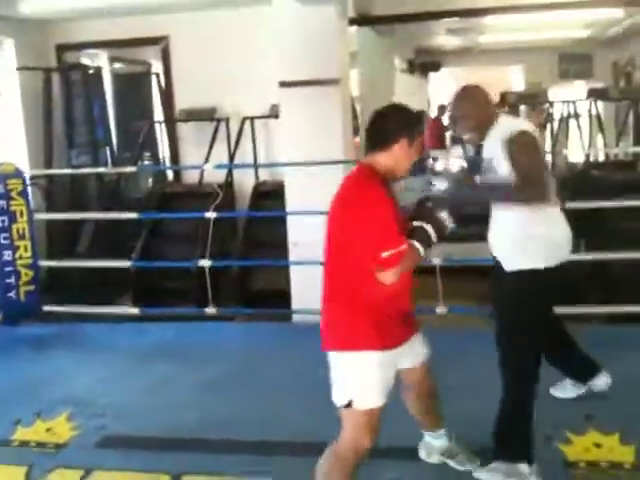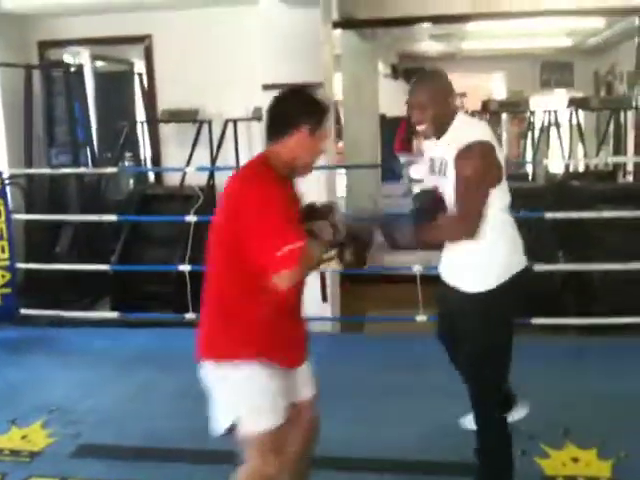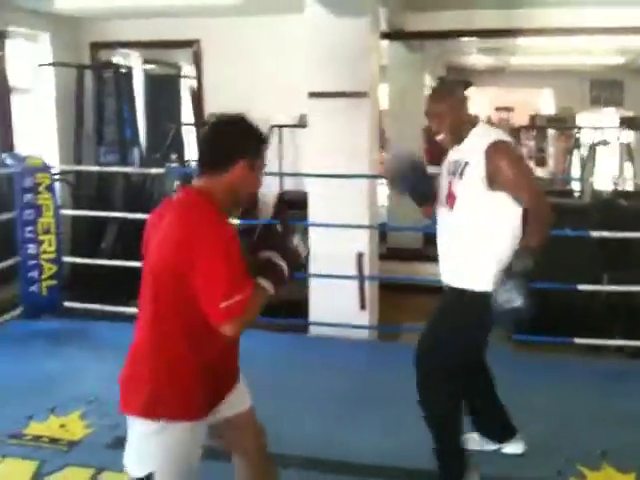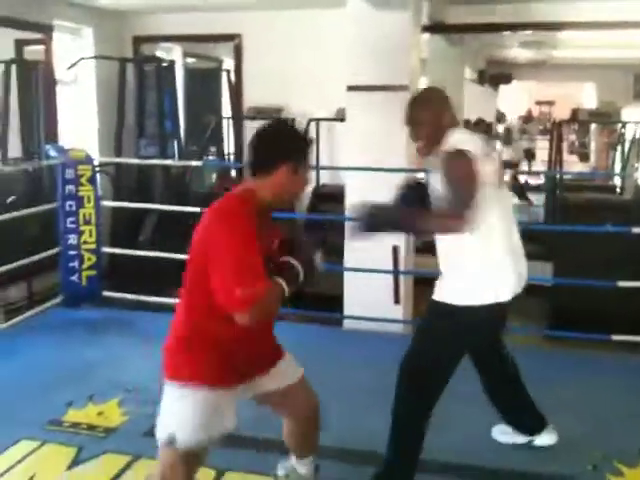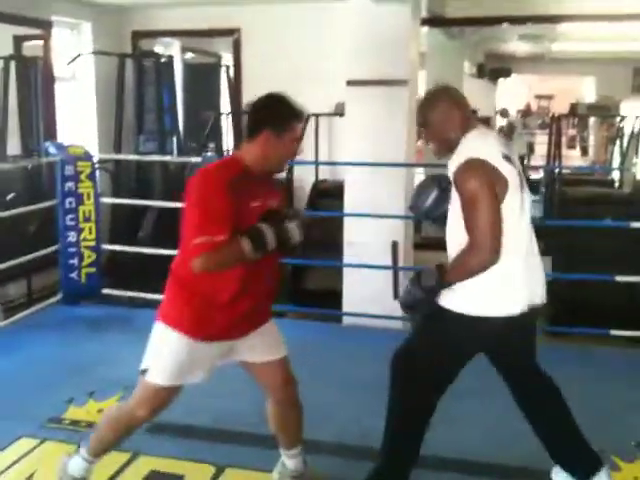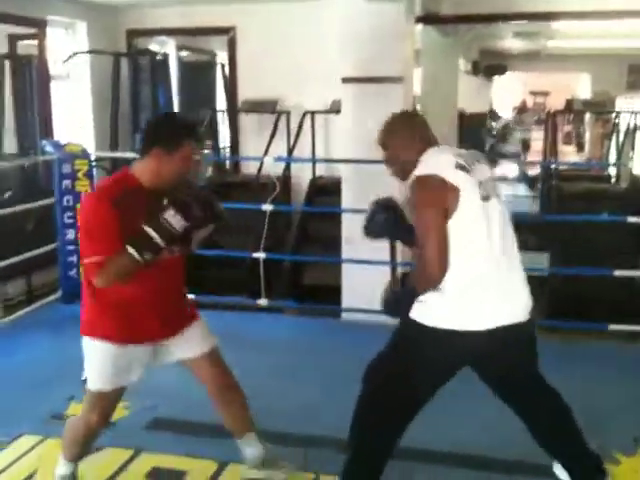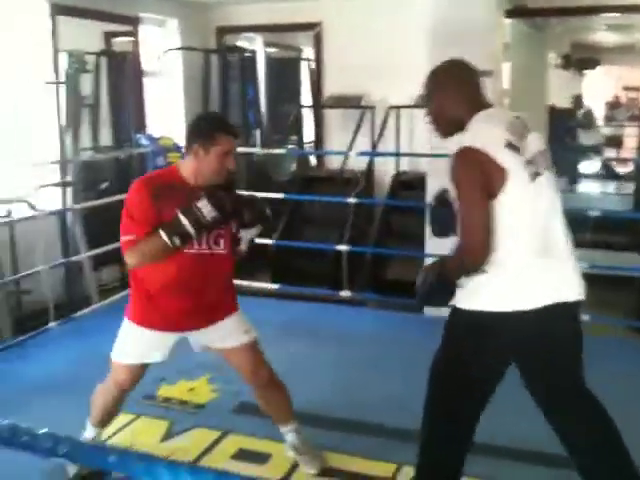
dt=0.4s
person 1, frame 1
left shoulder: (516, 137)
right shoulder: (491, 141)
left elbow: (536, 191)
left wrist: (491, 192)
left hip: (536, 255)
right hip: (515, 254)
left knee: (516, 344)
right knee: (534, 324)
right ankle: (588, 373)
person 1, frame 2
left shoulder: (472, 148)
right shoulder: (441, 139)
left elbow: (466, 225)
left hip: (489, 274)
right hip: (461, 269)
left knee: (483, 372)
right knee: (451, 336)
right ankle: (504, 405)
person 1, frame 3
left shoulder: (496, 151)
right shoulder: (457, 152)
left elbow: (538, 209)
right elbow: (441, 202)
left wrist: (521, 263)
right wrist: (417, 184)
left hip: (480, 282)
right hip: (462, 278)
left knee: (433, 361)
right knee: (463, 358)
right ankle: (499, 432)
person 1, frame 4
left shoulder: (456, 156)
right shoulder: (468, 148)
left elbow: (457, 219)
left wrist: (392, 217)
right wrist: (422, 208)
left hip: (473, 288)
right hip: (492, 282)
left knee: (418, 376)
right knee: (487, 351)
right ankle: (532, 425)
person 1, frame 5
left shoulder: (472, 166)
right shoulder: (491, 148)
left elbow: (486, 251)
left wrist: (432, 280)
right wrist: (444, 207)
left hip: (479, 303)
right hip: (521, 294)
left knee: (413, 371)
right knee: (525, 374)
person 1, frame 6
left shoulder: (426, 181)
right shoulder: (474, 167)
left elbow: (433, 269)
left wrist: (403, 290)
right wrist: (401, 229)
left hip: (451, 318)
right hip: (509, 310)
left knee: (382, 392)
right knee: (529, 390)
person 1, frame 7
left shoulder: (471, 154)
right shoulder: (522, 129)
left elbow: (476, 250)
left wrist: (440, 271)
right wrist: (461, 204)
left hip: (496, 301)
right hip: (558, 292)
left knee: (450, 402)
right knee: (570, 399)
person 2, frame 1
left shoulder: (372, 185)
right shoulder: (365, 195)
right elbow: (390, 271)
left wrist: (418, 221)
right wrist: (425, 233)
left hip: (391, 320)
right hip: (358, 332)
left knee: (420, 382)
right knee: (358, 439)
left ankle: (436, 443)
person 2, frame 2
left shoulder: (272, 182)
right shoulder: (259, 188)
right elbow: (286, 274)
left wrist: (316, 235)
right wrist: (323, 237)
left hip: (278, 334)
right hip: (239, 348)
left knee: (304, 429)
person 2, frame 3
left shoulder: (175, 208)
right shoulder: (209, 227)
right elbow: (232, 321)
left wrist: (249, 256)
right wrist: (273, 267)
right hip: (169, 392)
left knee: (251, 443)
person 2, frame 4
left shoulder: (254, 212)
right shoulder: (233, 223)
right elbow: (248, 311)
right wrist: (292, 269)
left hip: (253, 353)
right hip: (203, 363)
left knee: (305, 407)
person 2, frame 5
left shoulder: (268, 183)
right shoulder: (212, 183)
left elbow: (283, 233)
right elbow: (203, 260)
left wrist: (285, 231)
right wrist: (264, 237)
left hip: (250, 317)
right hip: (192, 319)
left knee: (284, 389)
right knee: (144, 407)
person 2, frame 6
left shoulder: (172, 193)
right shoulder: (102, 201)
right elbow: (103, 277)
left wrist: (198, 225)
right wrist: (156, 235)
left hip: (174, 316)
right hip: (115, 325)
left knee: (222, 383)
right knee: (96, 414)
person 2, frame 7
left shoulder: (225, 192)
right shoulder: (149, 189)
left elbow: (235, 251)
right elbow: (135, 257)
left wrist: (247, 228)
right wrist: (190, 222)
left hip: (215, 308)
right hip: (152, 312)
left knee: (261, 375)
right knee: (119, 383)
left ankle: (294, 440)
right ankle: (89, 440)
